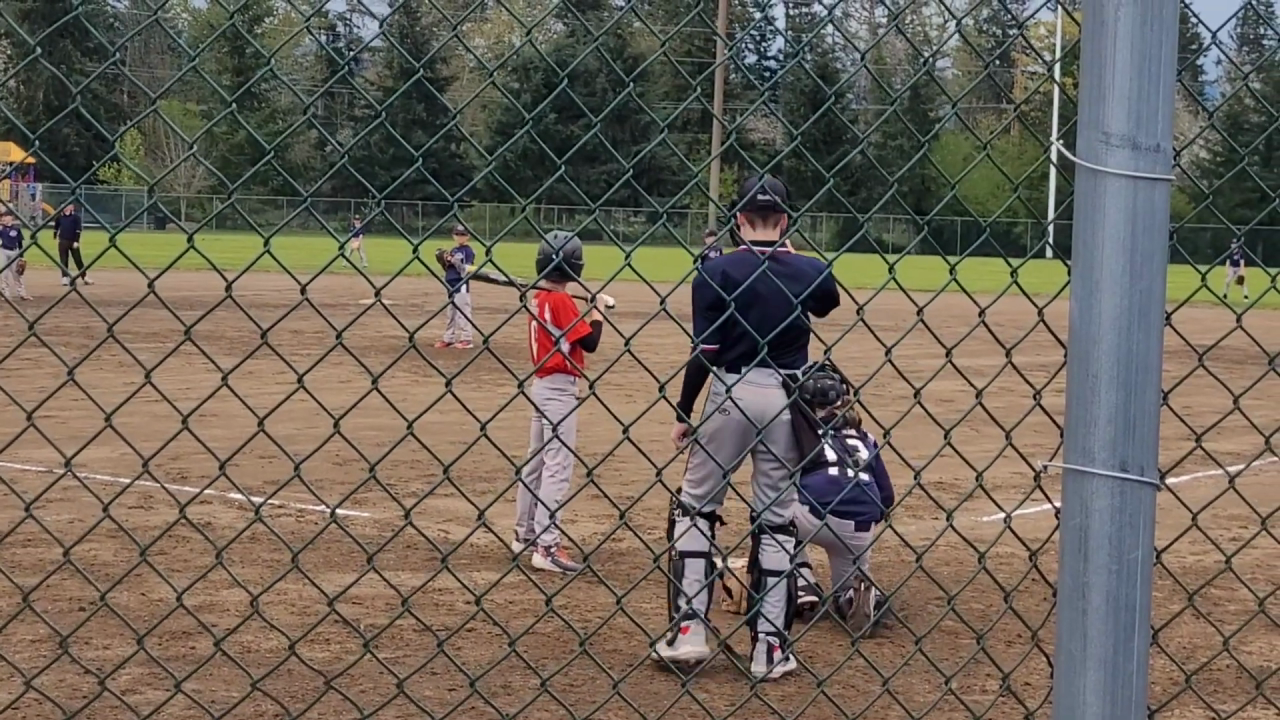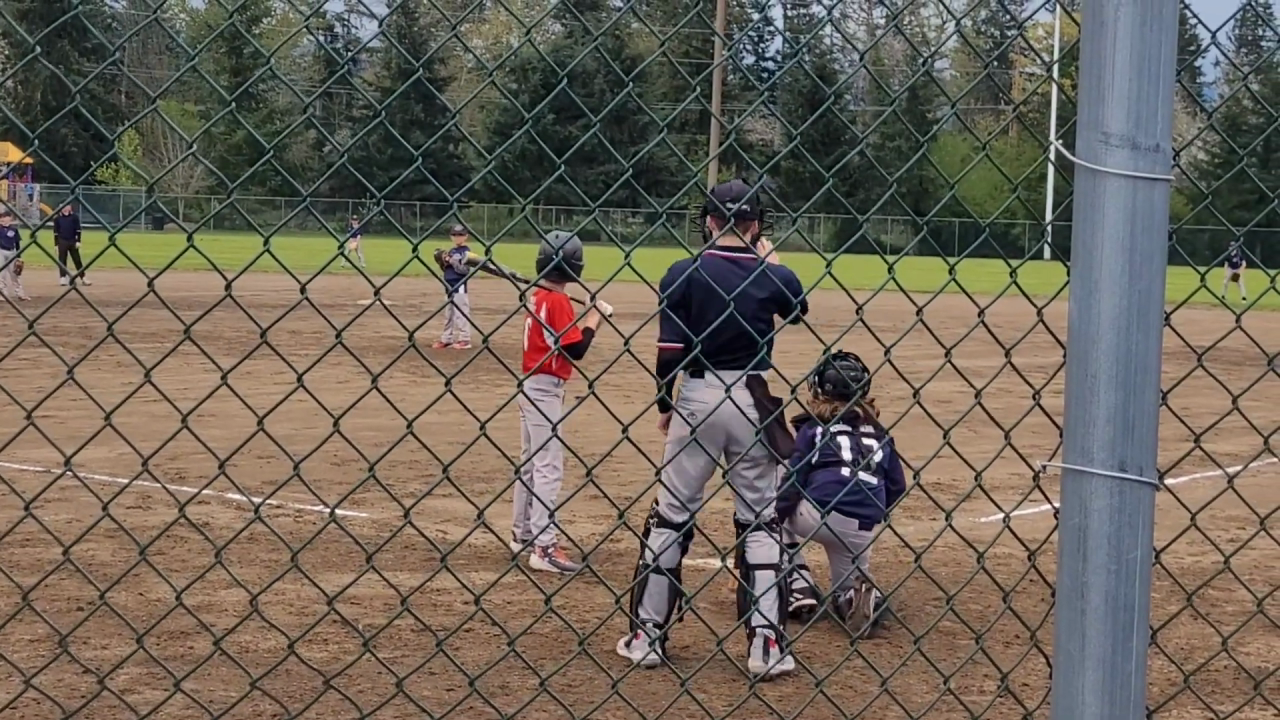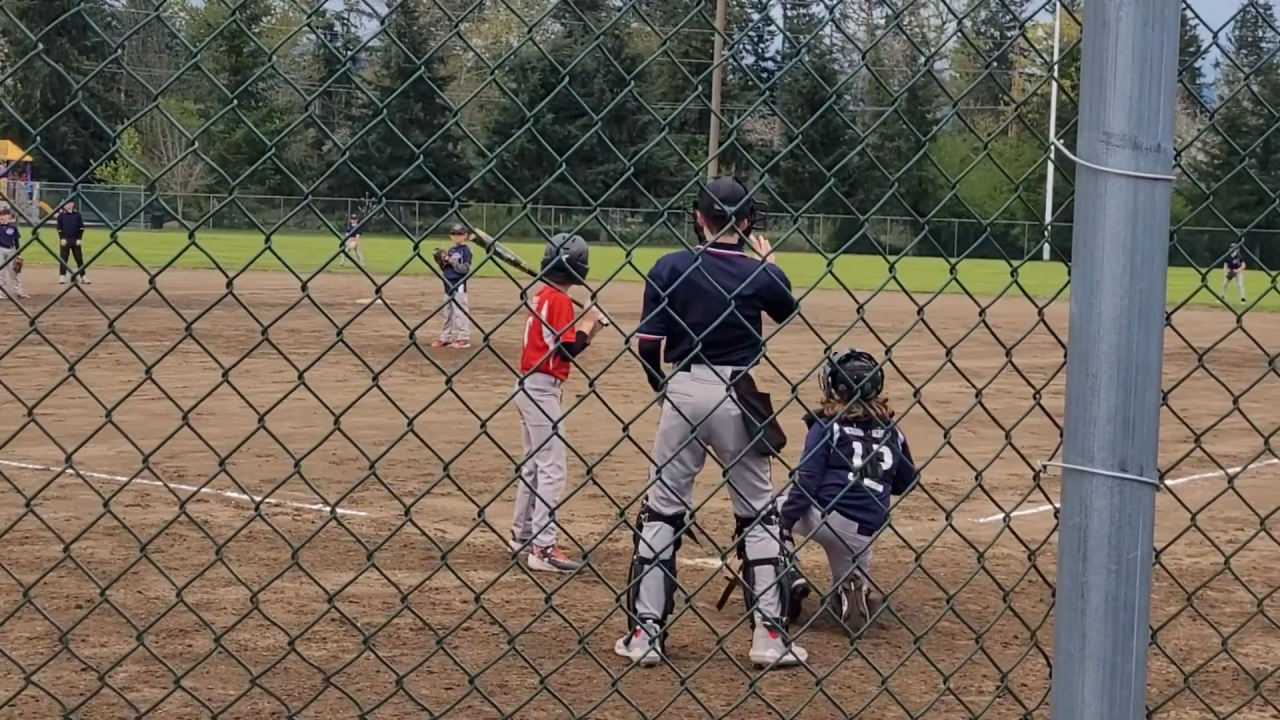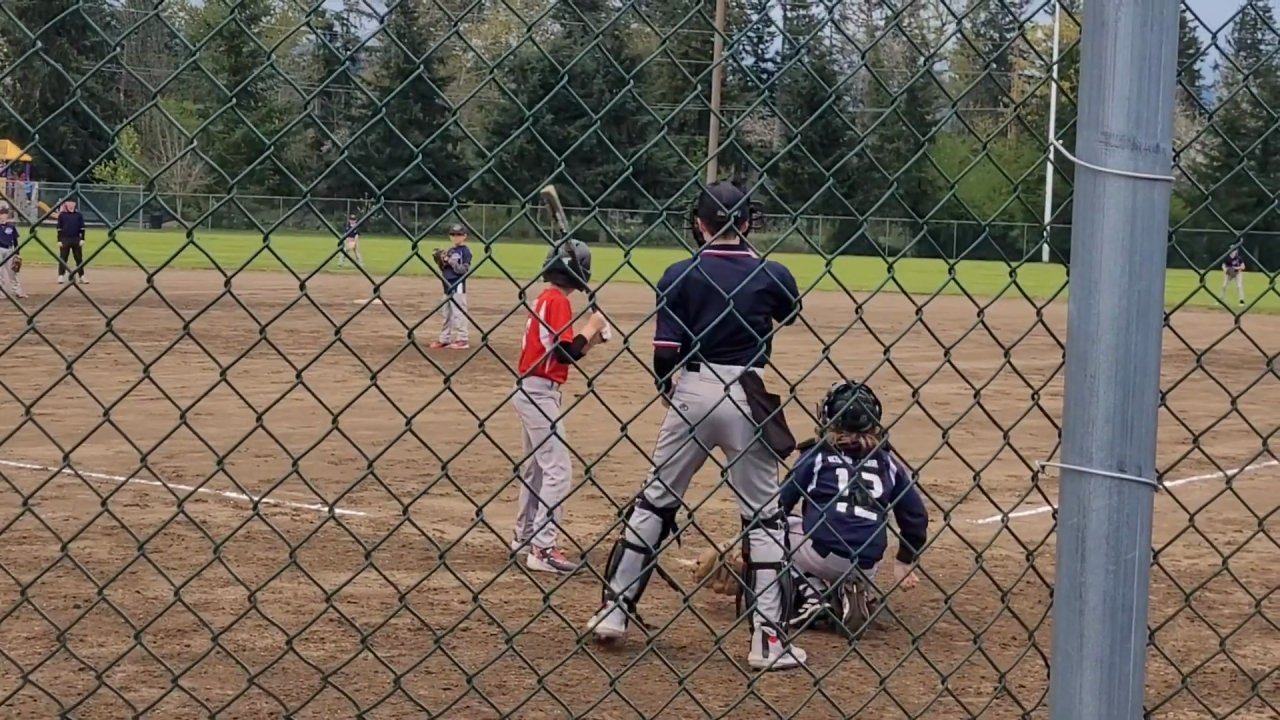
dt=0.3s
person 1, frame 1
left shoulder: (716, 271)
right shoulder: (810, 272)
left elbow: (702, 353)
right elbow: (829, 302)
left wrist: (683, 413)
left hip: (731, 397)
right hip: (785, 401)
left knee: (694, 509)
right knee: (776, 523)
left ankle: (690, 628)
right ankle: (770, 646)
person 1, frame 2
left shoulder: (682, 274)
right shoulder: (776, 277)
left elbow: (668, 353)
right elbow: (799, 312)
left wrist: (665, 405)
left hip: (697, 398)
right hip: (751, 402)
left knee: (670, 517)
right knee: (760, 522)
left ankle: (647, 636)
right ankle: (766, 645)
person 1, frame 3
left shoulder: (669, 267)
right shoulder: (762, 275)
left elbow: (648, 344)
right elbow: (787, 312)
left wrist: (662, 386)
left hip: (683, 392)
right hip: (736, 398)
left knee: (662, 511)
right knee: (758, 515)
left ankle: (646, 632)
right ankle: (770, 634)
person 1, frame 4
left shoulder: (678, 275)
right shoulder: (770, 274)
left elbow: (663, 350)
right elbow: (791, 313)
left wrist: (667, 390)
left hip: (693, 392)
right hip: (744, 397)
left knee: (654, 502)
right knee: (763, 516)
left ankle: (614, 610)
right ankle: (768, 637)
person 2, frame 1
left shoulder: (539, 299)
right shoulder: (561, 300)
right elbow: (589, 343)
left wrist: (591, 311)
right wrist: (597, 310)
left hip: (543, 386)
right hip: (559, 390)
left knee: (535, 465)
right knee: (557, 469)
left ankle: (526, 535)
right ankle: (547, 548)
person 2, frame 2
left shoulder: (538, 297)
right shoulder: (558, 301)
right elbow: (576, 350)
left wrist: (592, 319)
right wrist: (594, 317)
left hip: (532, 386)
right hip: (545, 389)
left knee: (530, 465)
right knee: (549, 469)
left ankle: (523, 535)
right ankle: (544, 548)
person 2, frame 3
left shoulder: (542, 296)
right shoulder: (559, 300)
right elbow: (567, 352)
left wrist: (590, 329)
right wrist: (588, 323)
left hip: (530, 386)
right hip: (542, 389)
left knee: (533, 466)
right knee: (552, 469)
left ankle: (523, 535)
right ankle: (543, 549)
person 2, frame 4
left shoulder: (545, 298)
right shoulder: (558, 302)
right elbow: (564, 353)
left wrist: (592, 338)
right wrist: (593, 327)
left hip: (533, 389)
right hip: (539, 391)
left knee: (537, 467)
right knee: (557, 471)
left ankle: (524, 537)
right ankle: (542, 549)
person 3, frame 1
right shoulder: (863, 437)
right elbow: (887, 497)
left hip: (813, 516)
right hip: (860, 528)
right knee: (844, 592)
left ankle: (803, 590)
right ankle: (856, 595)
person 3, frame 2
left shoulder: (814, 427)
right shoulder: (879, 431)
left elbow: (793, 483)
right elbow: (897, 488)
left hip: (820, 515)
right hip: (863, 528)
right knee: (846, 591)
left ankle: (798, 592)
right ankle: (859, 595)
person 3, frame 3
left shoulder: (827, 426)
right shoulder: (891, 431)
left elbow: (807, 481)
right elbow: (907, 482)
left wrist: (784, 523)
left hip: (824, 517)
right hip: (863, 532)
right knee: (849, 586)
right ankle: (853, 593)
person 3, frame 4
left shoulder: (817, 454)
right shoulder: (889, 463)
left elbow: (783, 499)
right elbow: (916, 516)
right wrist: (905, 561)
left hip: (821, 552)
right hip: (865, 564)
left ankle: (810, 596)
right ankle: (856, 593)
